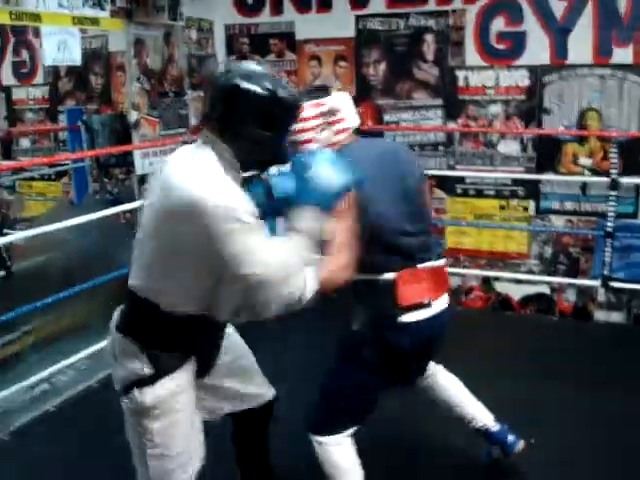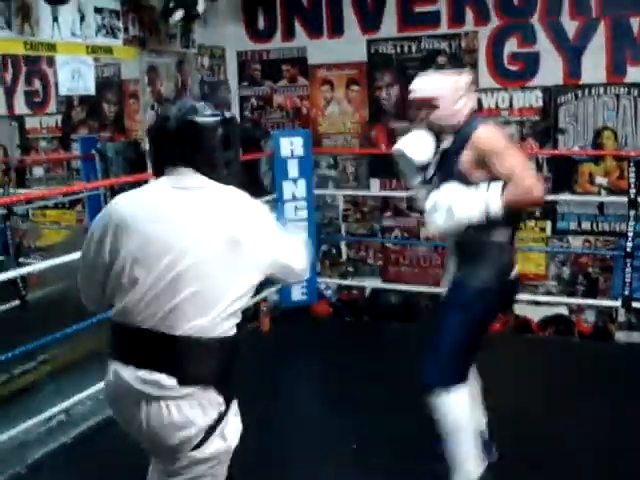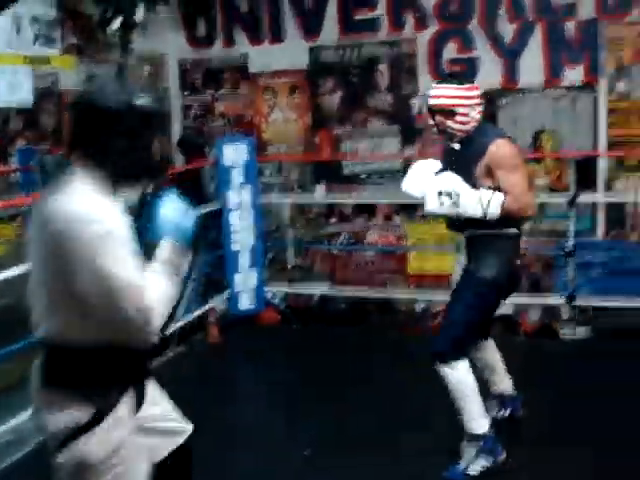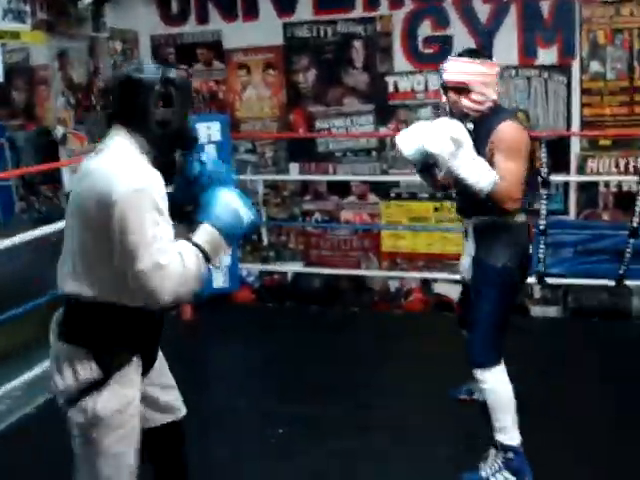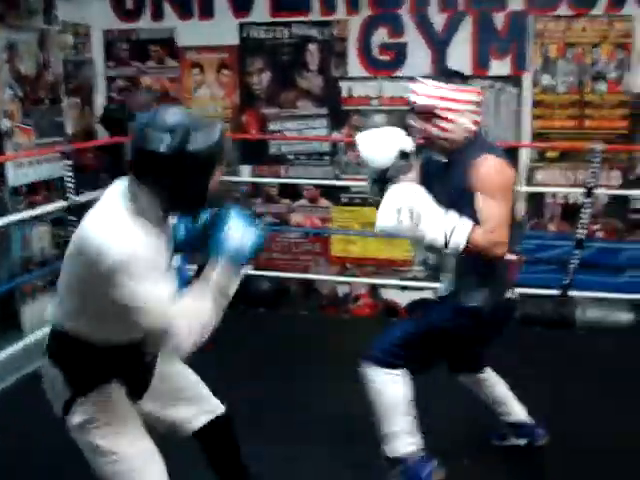
dt=0.4s
person 1, frame 1
right shoulder: (395, 154)
left hip: (391, 314)
right hip: (431, 301)
left knee: (326, 427)
right knee: (416, 368)
right ankle: (496, 431)
person 1, frame 2
left shoulder: (485, 136)
right shoulder: (448, 145)
left elbow: (533, 191)
right elbow: (436, 205)
left wrist: (471, 204)
right wrist: (418, 172)
left hip: (484, 269)
right hip: (472, 264)
left knee: (440, 378)
right knee: (459, 355)
right ankle: (474, 434)
person 1, frame 3
left shoulder: (495, 147)
right shoulder: (453, 148)
left elbow: (524, 206)
right elbow: (447, 200)
left wrist: (466, 200)
right wrist: (430, 189)
left hip: (492, 259)
right hip: (479, 255)
left knee: (448, 349)
right knee: (473, 331)
left ankle: (483, 443)
right ankle: (505, 397)
person 1, frame 4
left shoulder: (507, 130)
right shoulder: (464, 125)
left elbow: (509, 198)
right elbow: (454, 184)
left wrist: (461, 159)
right wrist: (426, 157)
left hip: (503, 246)
right hip: (484, 242)
left knee: (483, 351)
right knee: (473, 322)
right ankle: (492, 390)
person 1, frame 5
left shoulder: (486, 165)
right shoulder: (433, 156)
left elbow: (494, 243)
right elbow: (400, 196)
left wrist: (429, 221)
right wrist: (387, 169)
left hip: (476, 294)
right hip: (471, 288)
left knee: (382, 361)
right knee: (464, 364)
right ankle: (522, 424)
person 2, frame 1
left shoulder: (188, 162)
right shoulder: (212, 197)
right elbow: (277, 292)
right wrist: (310, 214)
left hip: (203, 333)
right hip: (156, 354)
left knee: (256, 405)
person 2, frame 2
left shoulder: (118, 211)
right shoulder: (246, 213)
left elbow: (93, 297)
right elbow: (295, 257)
left hip: (127, 379)
right hip: (191, 395)
person 2, frame 3
left shoulder: (58, 200)
right shoulder: (90, 216)
right elbow: (144, 318)
left wrist: (147, 236)
right wrist: (172, 245)
left hip: (115, 378)
right hip: (89, 398)
left knee: (174, 444)
person 2, frame 4
left shoulder: (109, 163)
right shoulder: (130, 177)
right elbow: (161, 282)
right wrist: (216, 230)
left hip: (126, 340)
right hip: (100, 354)
left knee: (167, 425)
person 2, frame 5
left shoulder: (135, 192)
right shoulder: (117, 244)
right elbow: (180, 333)
left wrist: (207, 237)
right wrist: (226, 263)
left hip: (133, 344)
right hip: (91, 377)
left knee: (213, 420)
